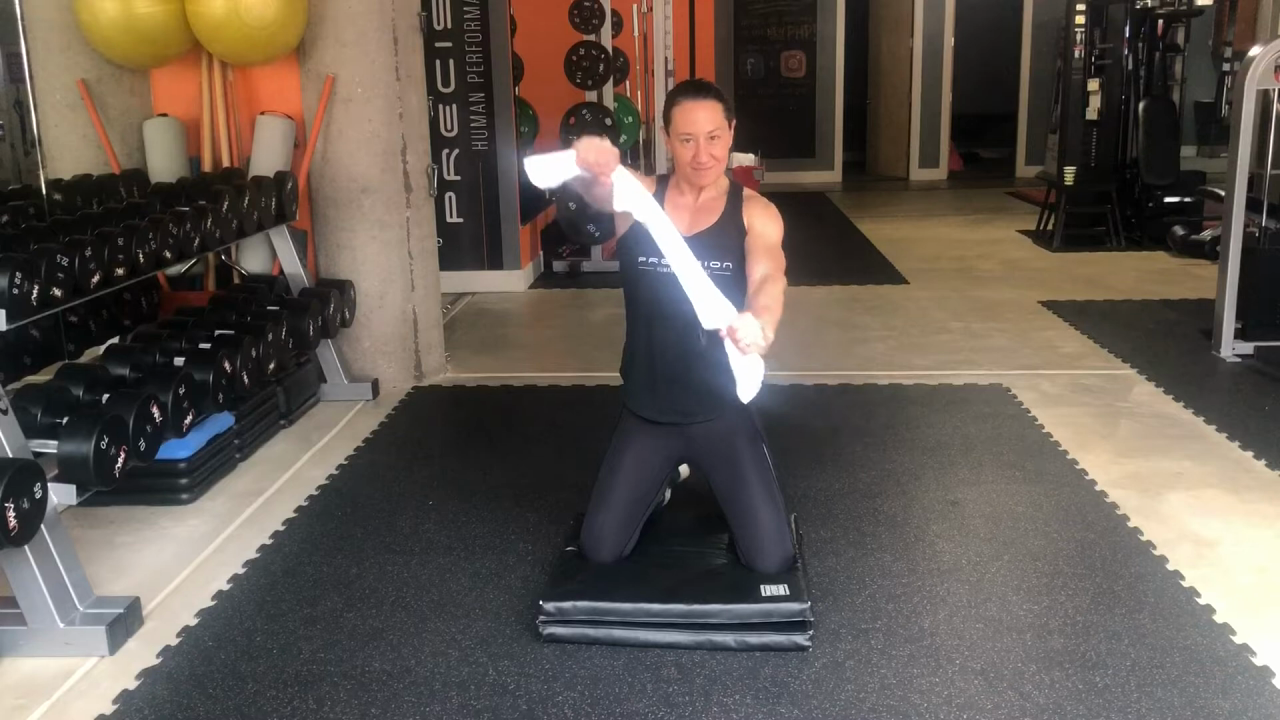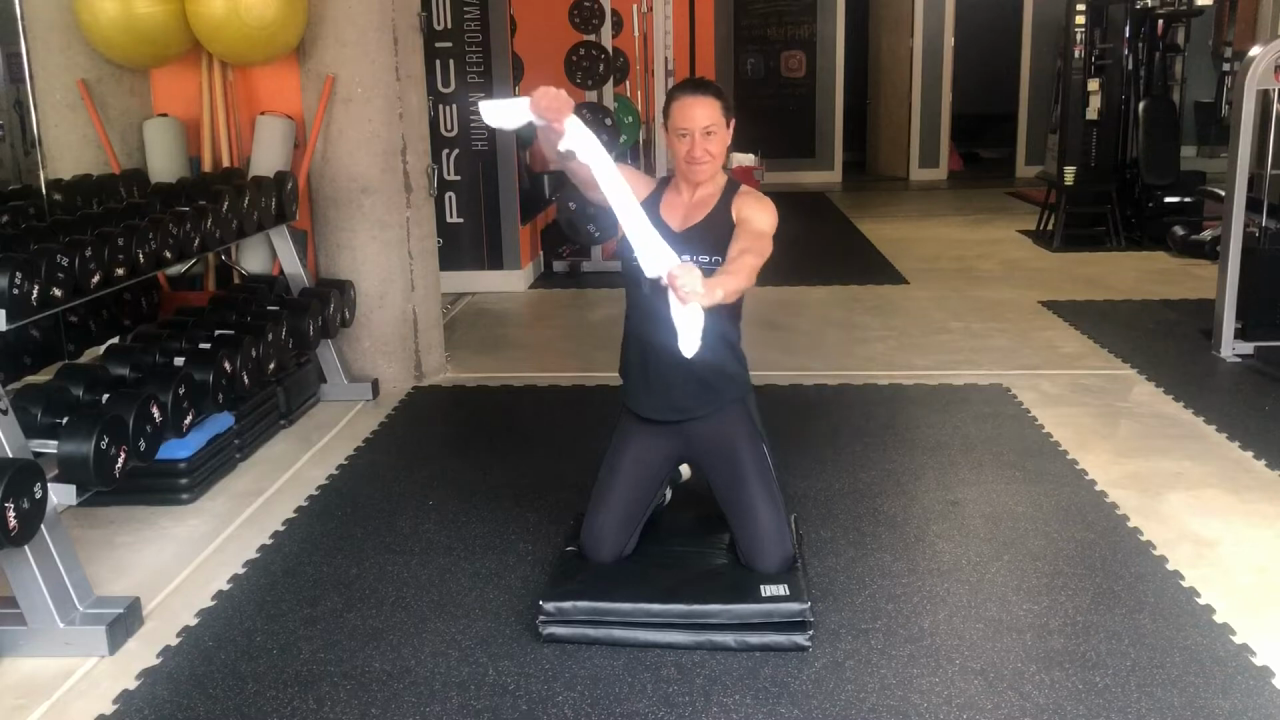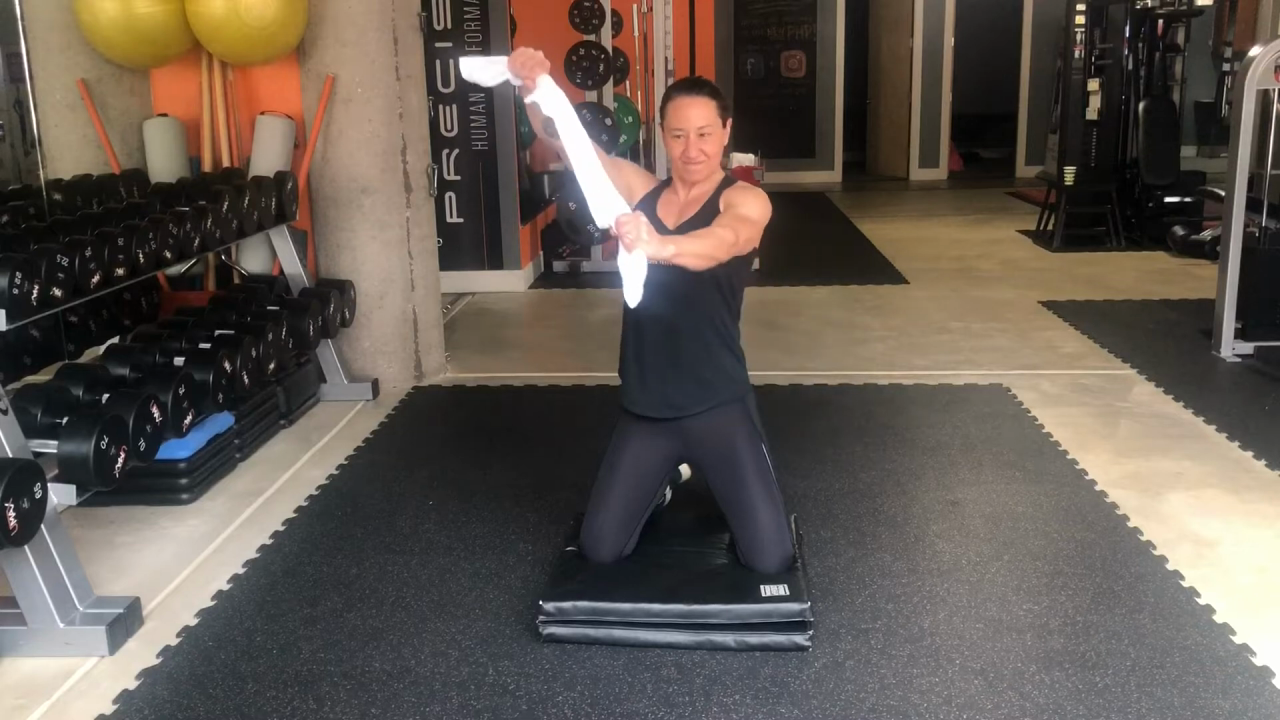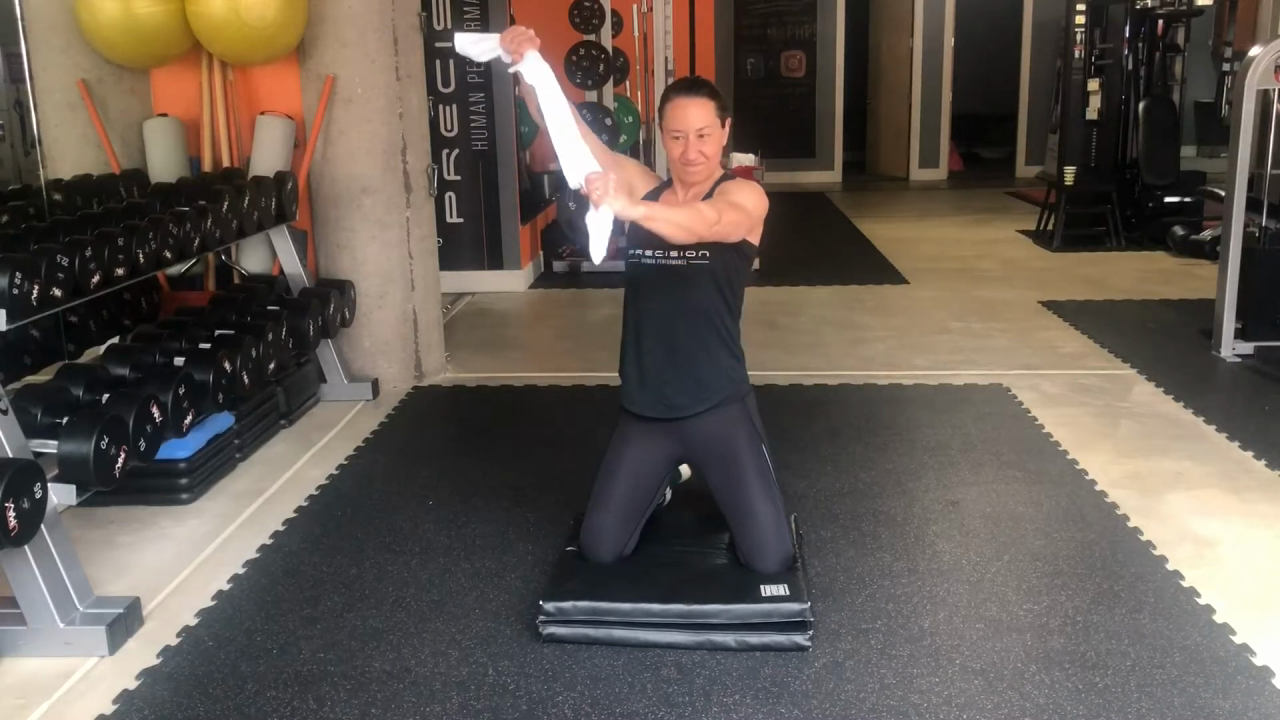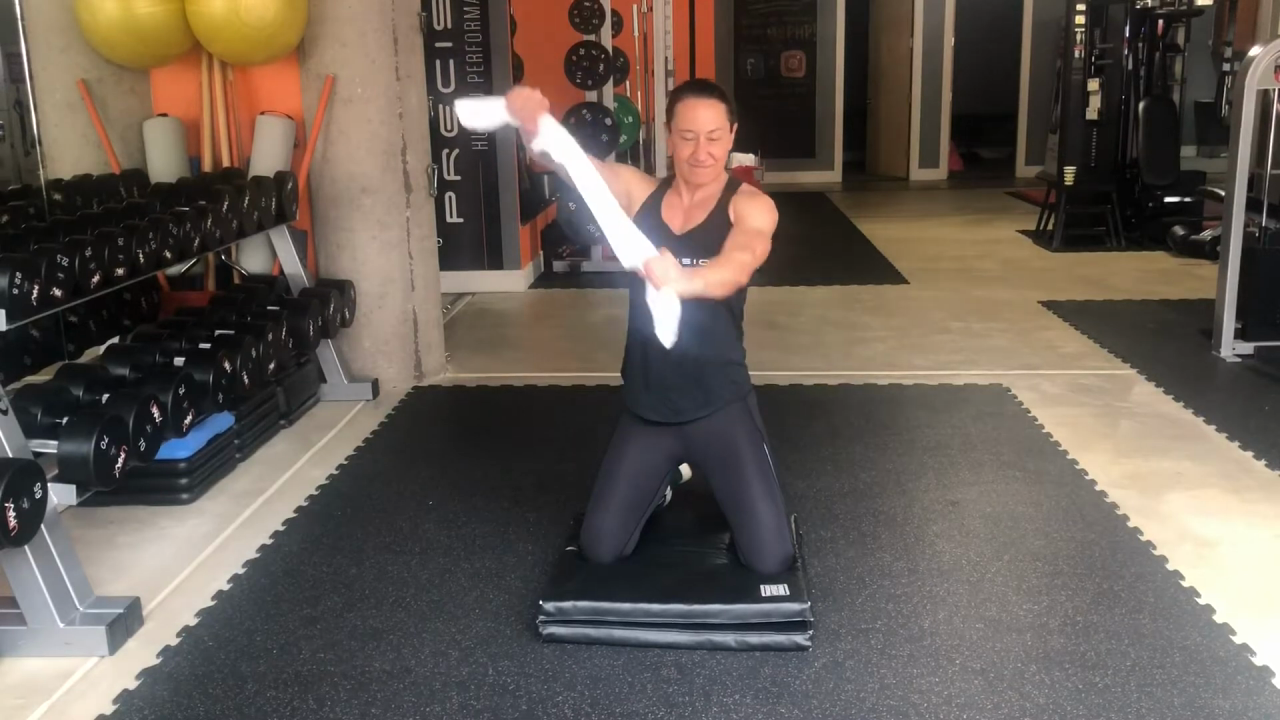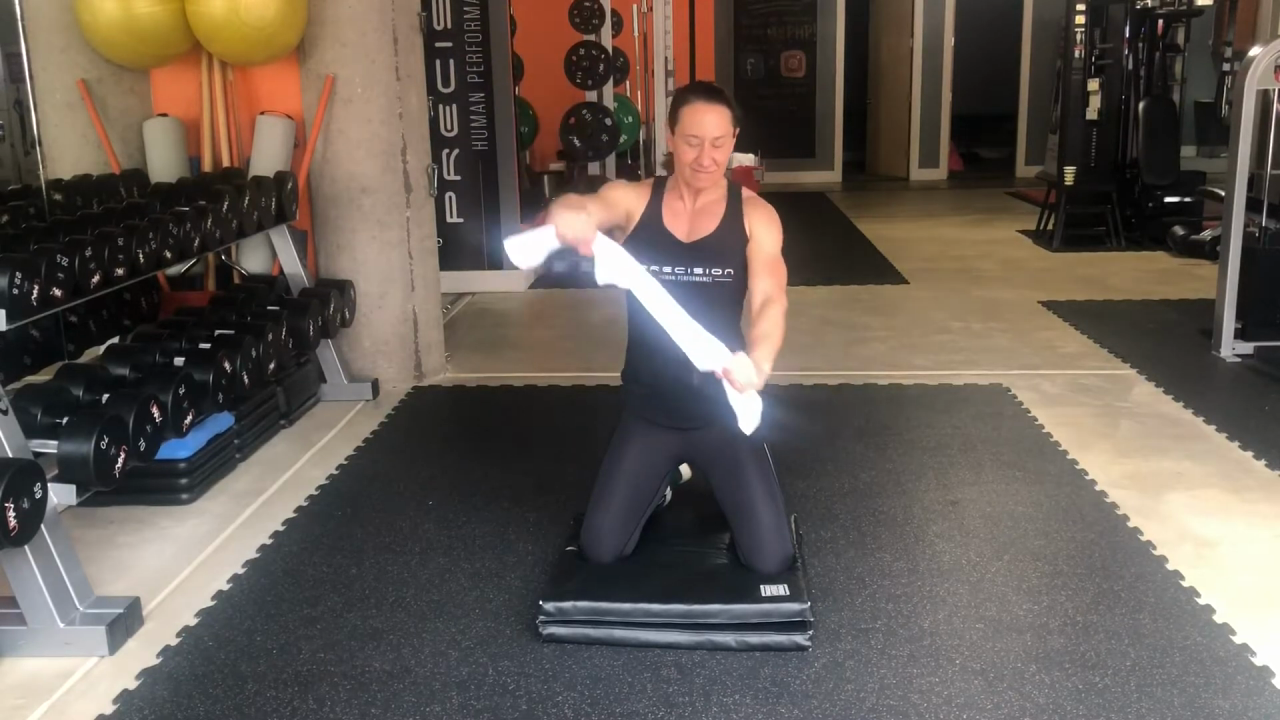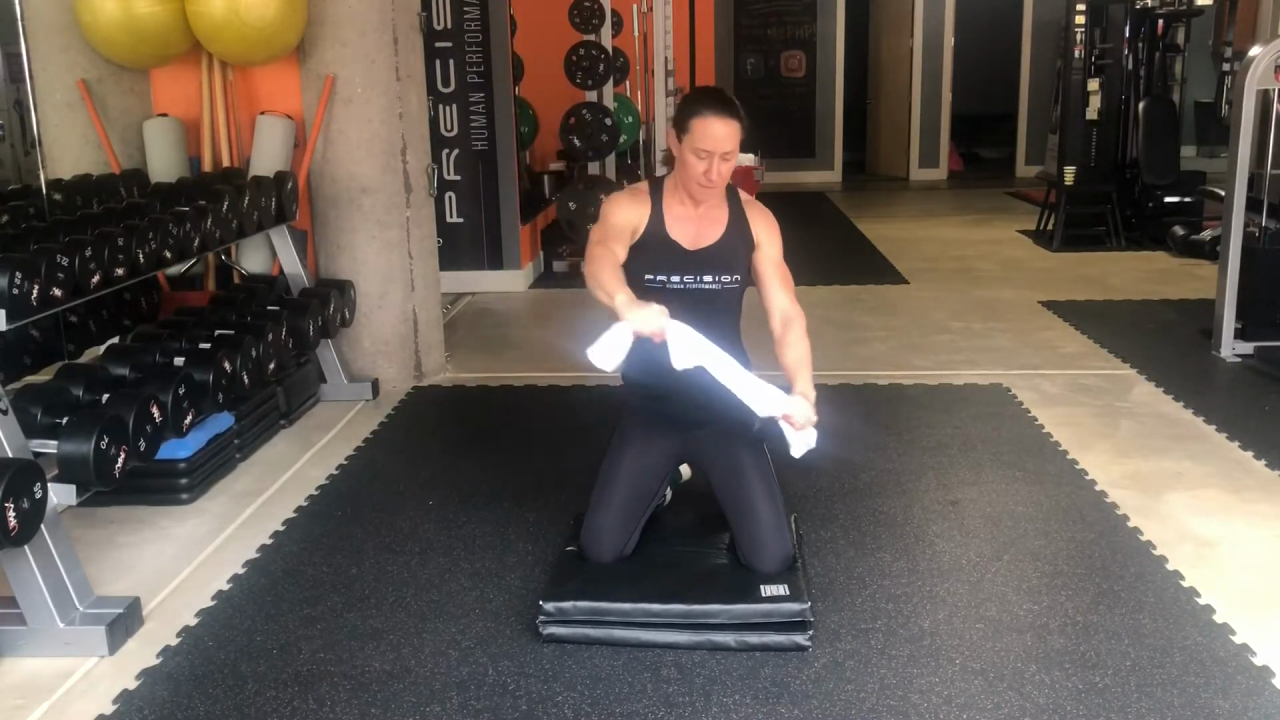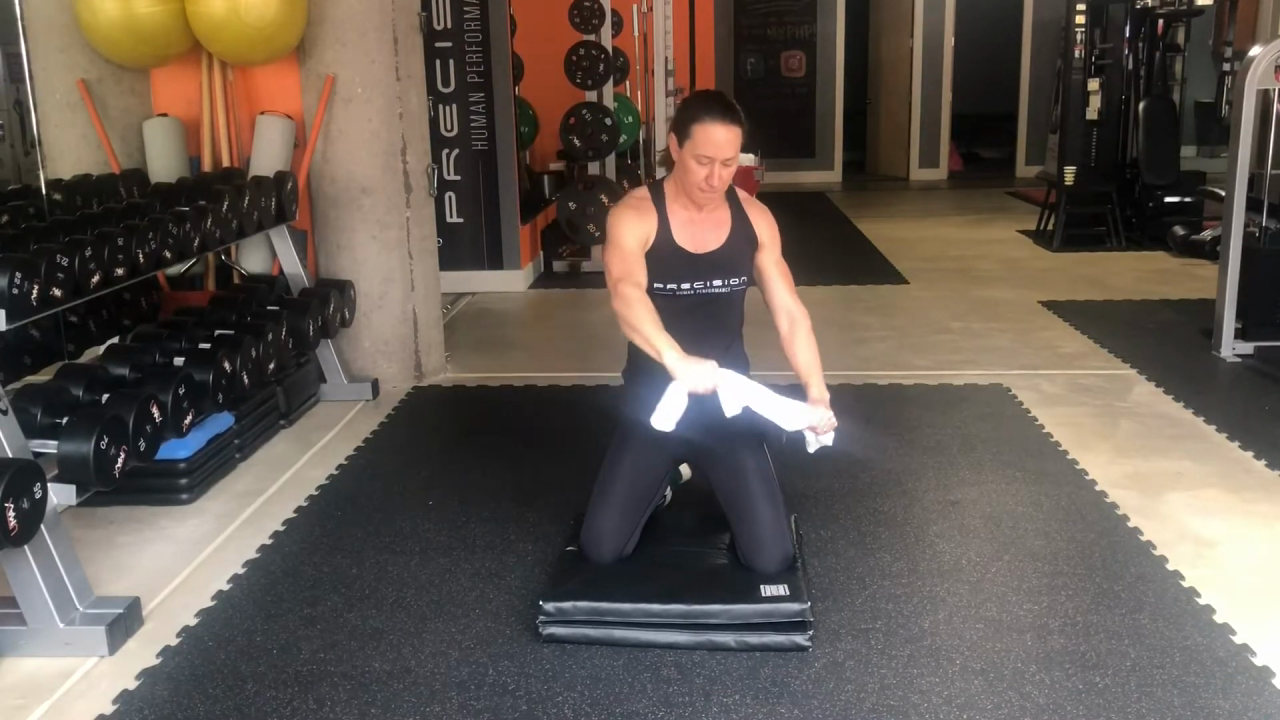
dt=0.4s
person 1, frame 1
left shoulder: (756, 212)
left elbow: (768, 279)
right elbow: (587, 188)
left wrist: (760, 327)
right wrist: (588, 165)
left hip: (722, 410)
right hip: (645, 411)
left knee: (772, 559)
right knee: (599, 549)
left ankle: (708, 483)
right ankle: (661, 484)
person 1, frame 2
left shoulder: (751, 207)
right shoulder: (637, 191)
left elbow: (745, 264)
right elbow: (570, 158)
left wrist: (706, 289)
right wrist: (552, 122)
left hip: (720, 407)
right hip: (644, 409)
left knee: (772, 558)
right knee: (599, 549)
left ankle: (706, 479)
right ankle: (661, 486)
person 1, frame 3
left shoulder: (746, 201)
right shoulder: (637, 188)
left elbow: (720, 243)
right elbow: (564, 136)
left wrist: (660, 246)
right wrist: (535, 87)
left hip: (719, 407)
right hip: (644, 408)
left knee: (771, 558)
right knee: (599, 549)
left ankle: (724, 486)
right ankle: (662, 483)
person 1, frame 4
left shoulder: (745, 198)
right shoulder: (642, 188)
left elbow: (702, 222)
right elbow: (568, 129)
left wrist: (628, 206)
right wrist: (526, 66)
left hip: (719, 408)
right hip: (643, 409)
left knee: (771, 558)
right knee: (599, 547)
left ankle: (713, 481)
right ankle: (661, 483)
person 1, frame 5
left shoulder: (751, 206)
right shoulder: (637, 190)
left elbow: (735, 265)
left wrist: (684, 280)
right wrist: (532, 121)
left hip: (721, 407)
right hip: (645, 408)
left knee: (772, 559)
right knee: (599, 548)
left ankle: (720, 486)
right ankle: (661, 485)
person 1, frame 6
left shoulder: (755, 215)
right shoulder: (633, 199)
left elbow: (770, 300)
right elbow: (581, 210)
left wrist: (758, 362)
right wrist: (568, 216)
left hip: (723, 407)
right hip: (648, 408)
left knee: (771, 558)
right knee: (599, 548)
left ankle: (713, 485)
right ankle: (660, 485)
person 1, frame 7
left shoulder: (755, 219)
right shoulder: (631, 206)
left elbow: (786, 314)
right elbow: (598, 258)
left wrist: (801, 388)
right wrist: (626, 303)
left hip: (727, 406)
right hip: (650, 407)
left knee: (772, 559)
right knee: (600, 548)
left ankle: (703, 477)
right ankle: (660, 483)
person 1, frame 8
left shoulder: (754, 217)
right shoulder: (634, 214)
left elbow: (790, 312)
right elbow: (625, 294)
left wrist: (817, 392)
right wrist: (677, 361)
right hip: (654, 402)
left knee: (771, 559)
right knee: (601, 548)
left ankle: (708, 478)
right ankle: (661, 483)
